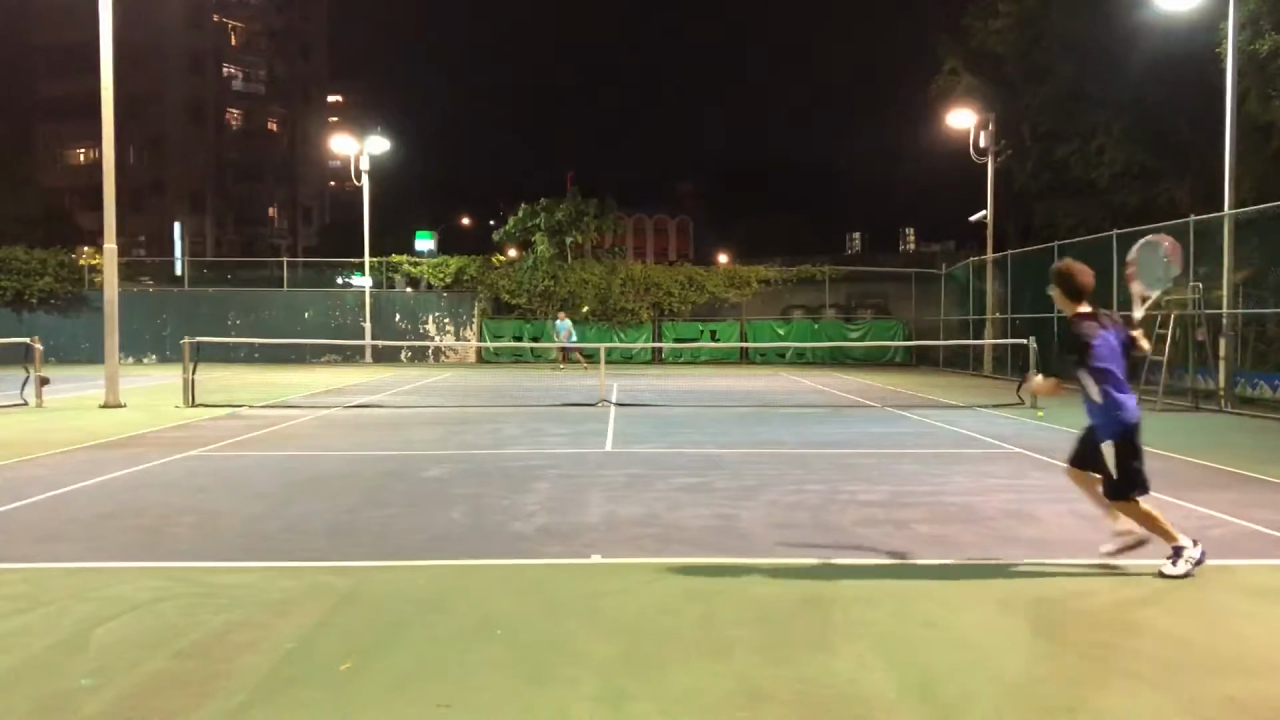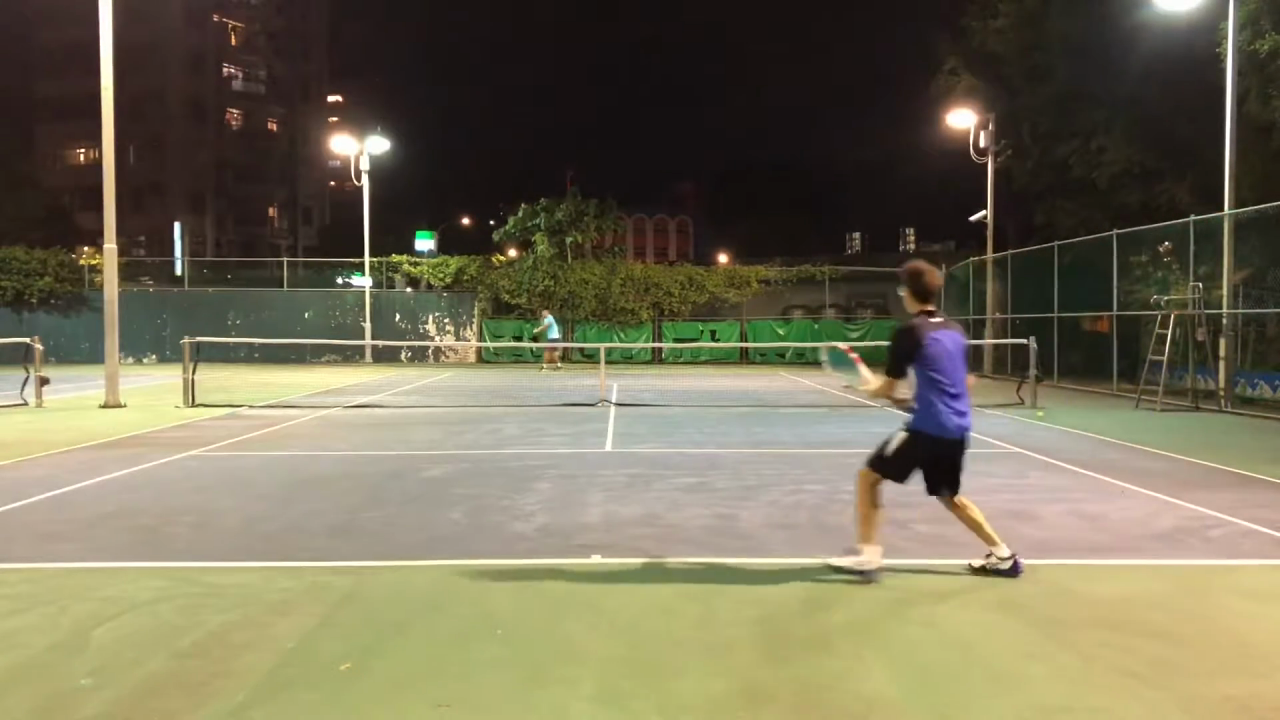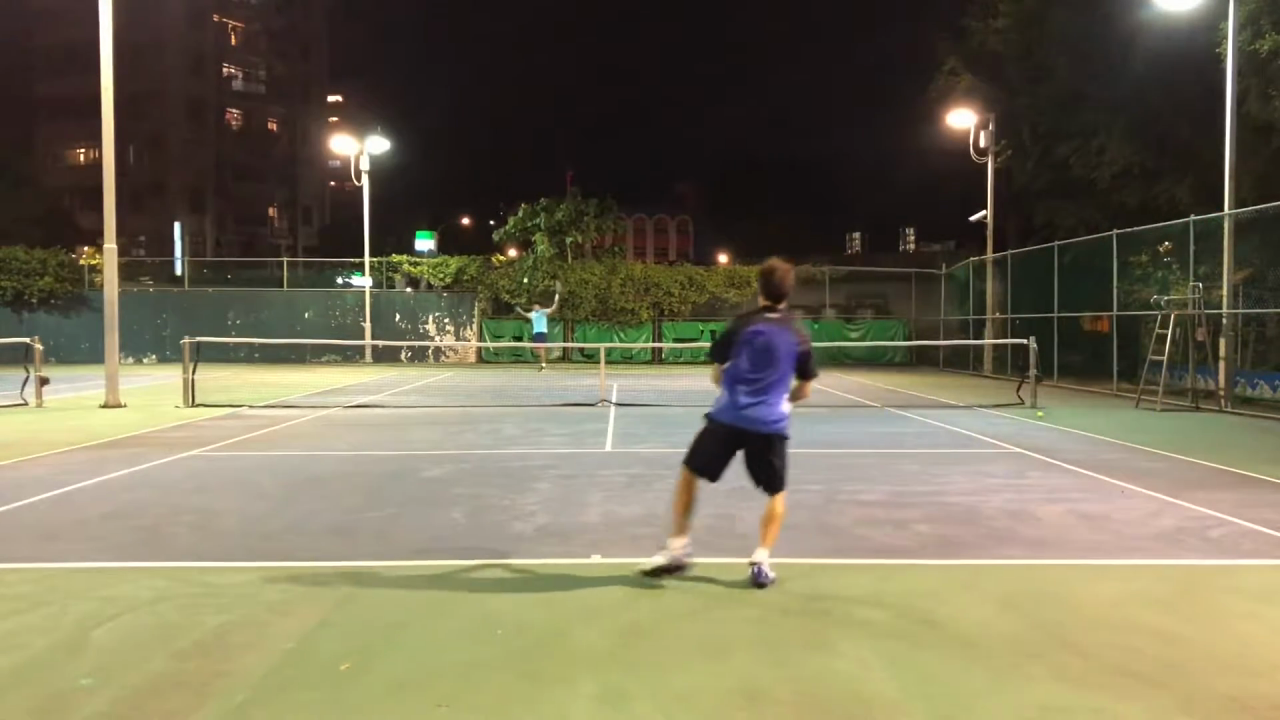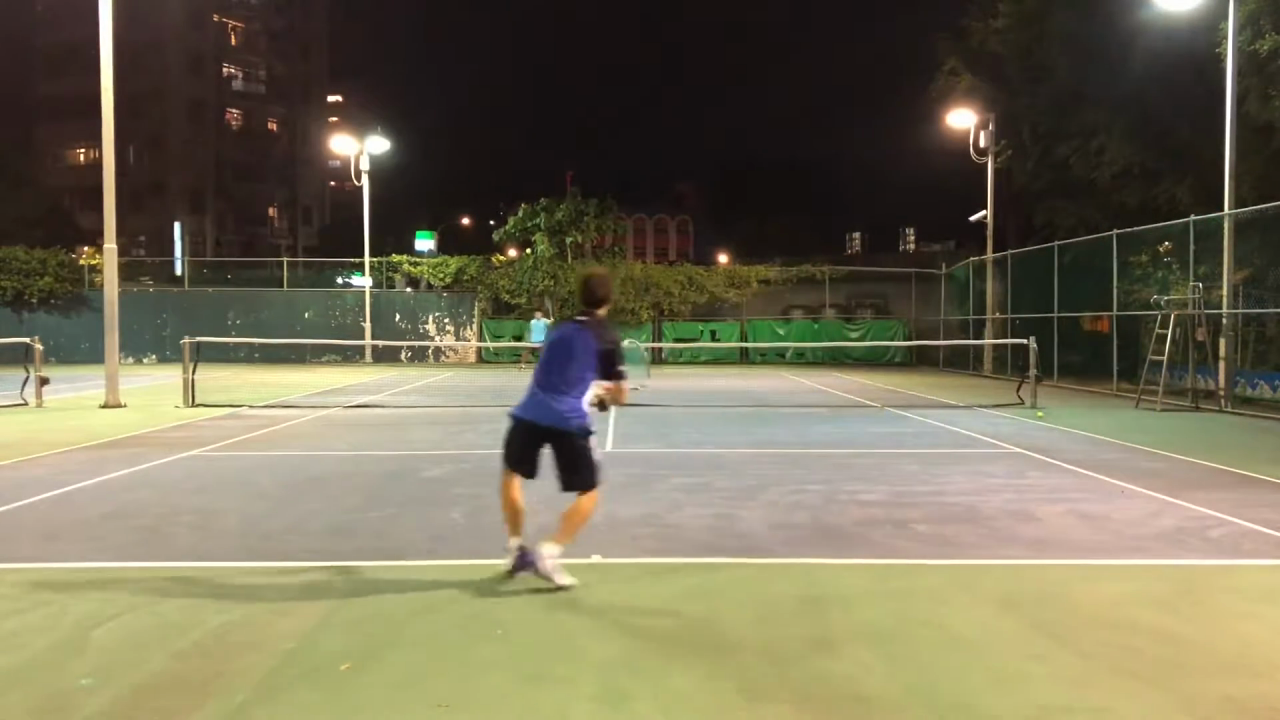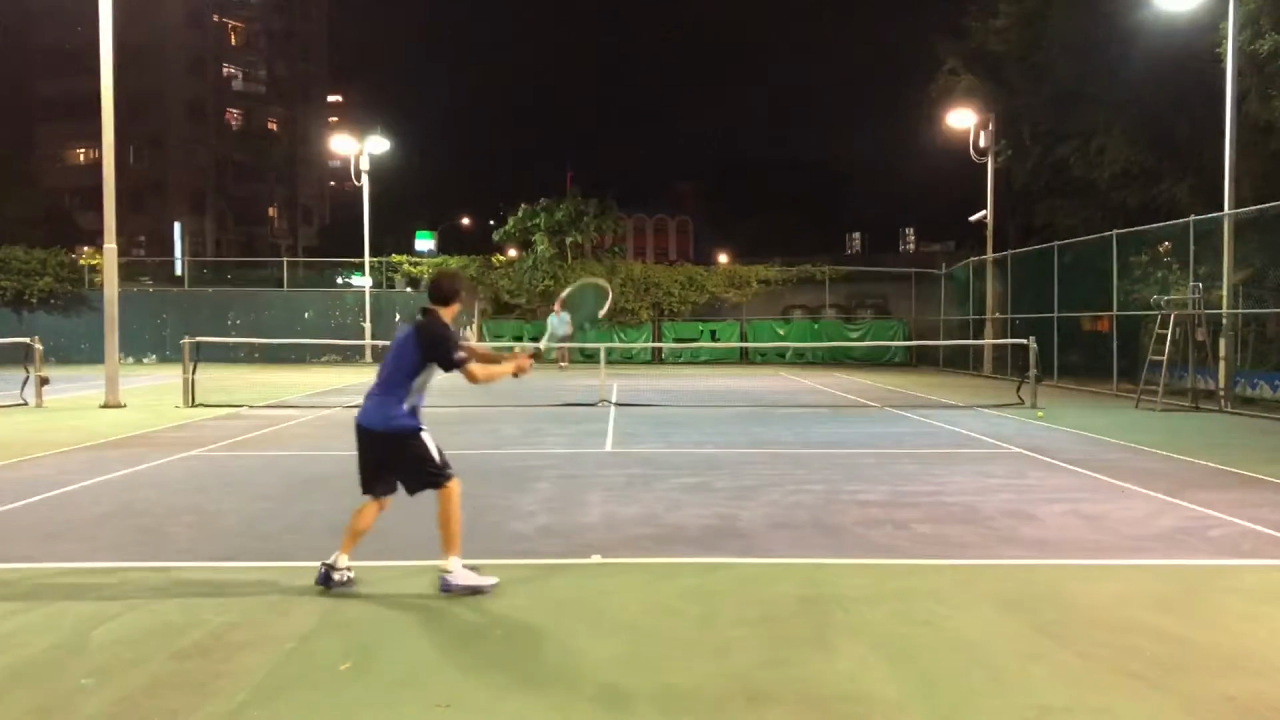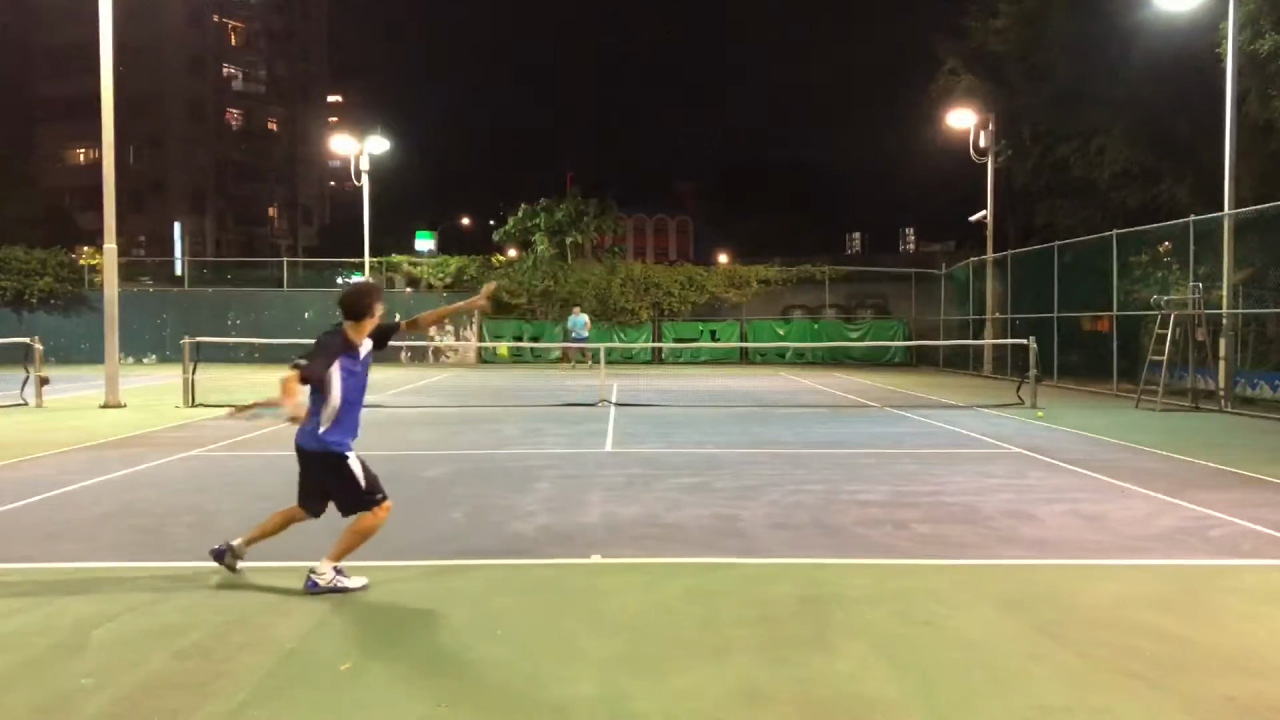
dt=0.4s
person 1, frame 1
left shoulder: (1075, 333)
right shoulder: (1110, 321)
left elbow: (1056, 385)
right elbow: (1143, 348)
left wrist: (1038, 384)
right wrist: (1135, 335)
left hip: (1114, 423)
right hip: (1117, 416)
left knee: (1122, 497)
right knee: (1079, 471)
left ankle: (1185, 547)
right ankle: (1126, 529)
person 1, frame 2
left shoulder: (909, 331)
right shoulder: (956, 331)
left elbow: (887, 388)
left wrist: (874, 390)
left hip: (926, 427)
right hip: (958, 428)
left knee: (866, 478)
right knee: (950, 497)
left ankle: (869, 554)
right ankle: (1002, 554)
person 1, frame 3
left shoulder: (740, 324)
right shoulder: (798, 335)
left elbow: (717, 376)
right elbow: (805, 390)
left hip: (728, 418)
right hip: (770, 425)
left knee: (689, 477)
right knee: (775, 495)
left ankle: (678, 548)
right ankle: (760, 561)
person 1, frame 4
left shoulder: (559, 328)
right shoulder: (605, 337)
right elbow: (620, 391)
left wrist: (597, 387)
right wrist: (602, 396)
left hip: (530, 414)
right hip: (570, 420)
left knee: (511, 477)
right knee: (588, 495)
left ankle: (517, 548)
right ankle: (548, 554)
person 1, frame 5
left shoulder: (421, 327)
right shoulder: (435, 332)
left elbow: (470, 352)
right elbow: (476, 374)
left wrist: (508, 356)
right wrist: (512, 366)
left hip: (369, 422)
right hip: (396, 425)
left knee: (378, 498)
right knee: (448, 488)
left ankle: (336, 567)
right ankle: (453, 570)
person 1, frame 6
left shoulder: (369, 340)
right shoulder: (329, 347)
left elbow: (416, 323)
right elbow: (290, 380)
left wrist: (466, 305)
right wrist: (294, 404)
left hip: (319, 445)
right hip: (326, 447)
left knee: (306, 510)
right knee: (378, 508)
left ankle: (234, 547)
right ankle: (325, 572)
